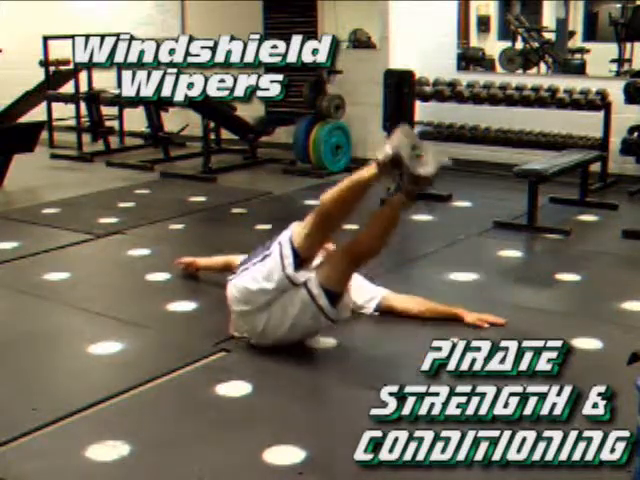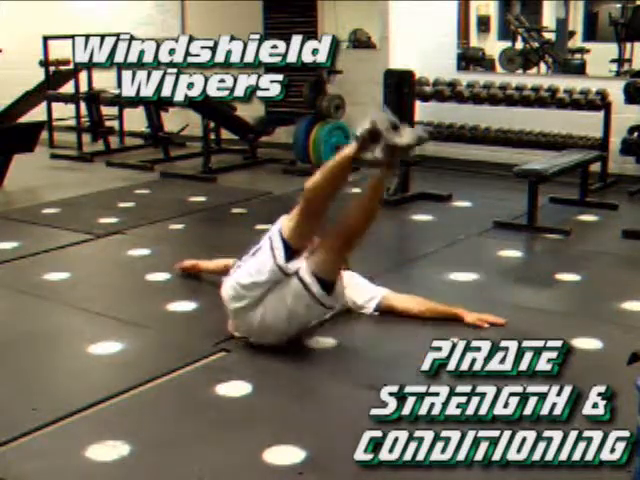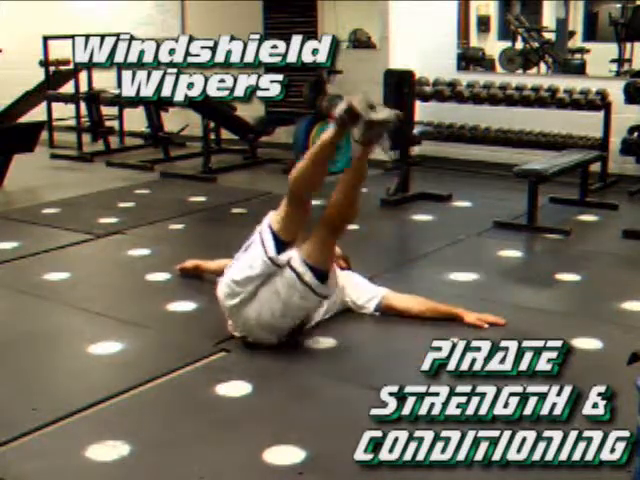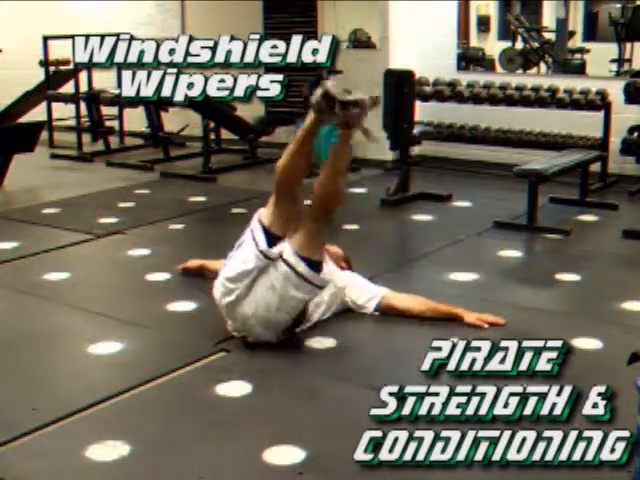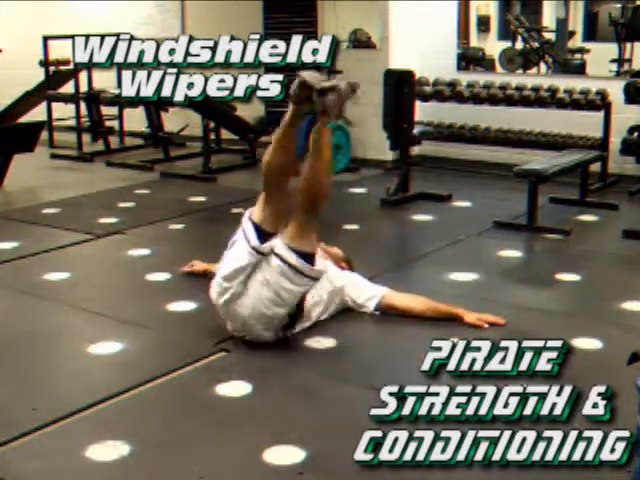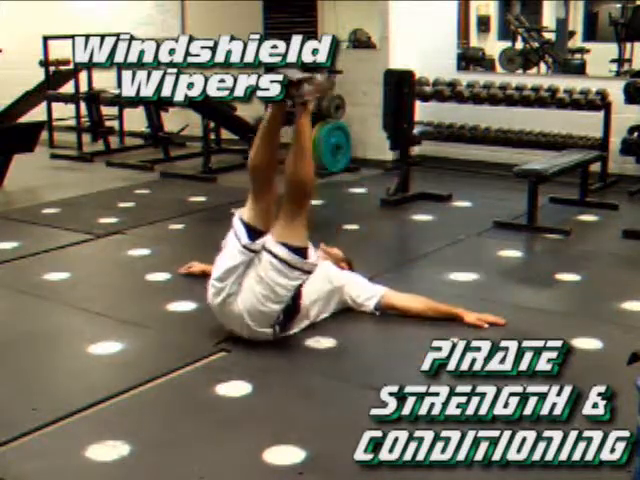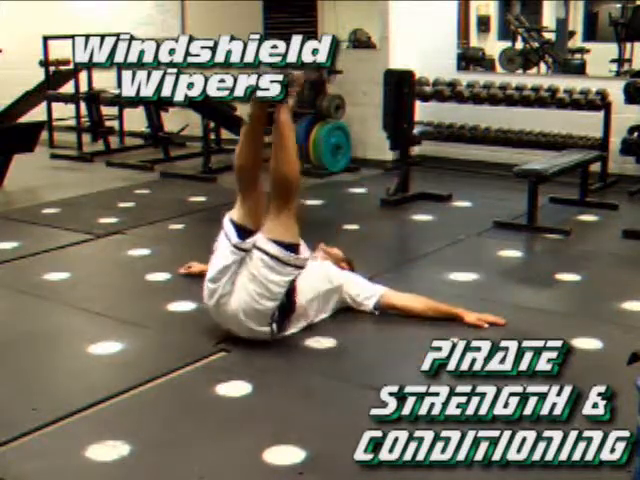
dt=0.1s
person 1, frame 1
left shoulder: (345, 282)
right shoulder: (294, 258)
left elbow: (403, 303)
right elbow: (234, 260)
left wrist: (460, 313)
left hip: (279, 324)
right hip: (250, 296)
right knee: (322, 220)
left ankle: (403, 191)
right ankle: (382, 166)
person 1, frame 2
left shoulder: (344, 281)
right shoulder: (287, 254)
left elbow: (403, 303)
right elbow: (234, 262)
left wrist: (460, 314)
left hip: (274, 319)
right hip: (245, 294)
left knee: (342, 236)
right knee: (309, 209)
right ankle: (359, 148)
person 1, frame 3
left shoulder: (343, 281)
right shoulder: (296, 265)
left elbow: (402, 302)
left wrist: (461, 313)
left hip: (270, 318)
right hip: (239, 296)
left knee: (330, 225)
right knee: (298, 203)
right ankle: (341, 128)
person 1, frame 4
left shoulder: (342, 280)
right shoulder: (293, 260)
left elbow: (402, 302)
left wrist: (461, 314)
right wrist: (206, 264)
left hip: (265, 314)
right hip: (235, 293)
left knee: (317, 217)
right knee: (285, 197)
person 1, frame 5
left shoulder: (342, 280)
right shoulder: (294, 262)
left elbow: (402, 301)
left wrist: (460, 314)
right wrist: (211, 266)
left hip: (264, 316)
right hip: (231, 293)
left knee: (307, 211)
right knee: (277, 193)
person 1, frame 6
left shoulder: (342, 280)
right shoulder: (288, 260)
left elbow: (402, 301)
left wrist: (461, 314)
right wrist: (209, 267)
left hip: (259, 312)
right hip: (227, 293)
left knee: (295, 201)
right knee: (262, 190)
person 1, frame 7
left shoulder: (340, 280)
right shoulder: (297, 264)
left elbow: (401, 301)
left wrist: (461, 315)
left hip: (256, 314)
right hip: (224, 294)
left knee: (284, 198)
right knee: (251, 193)
